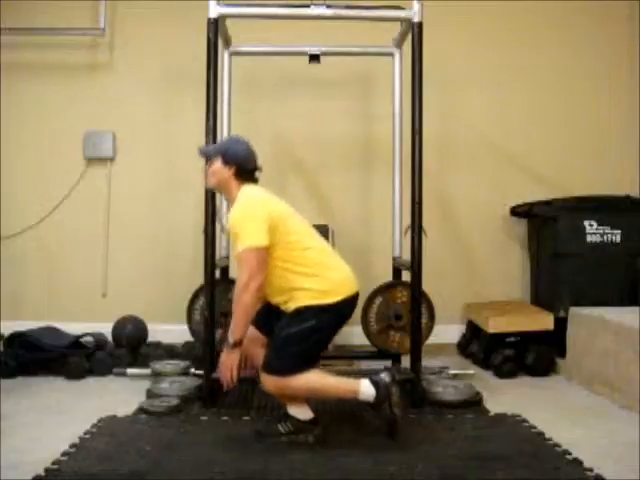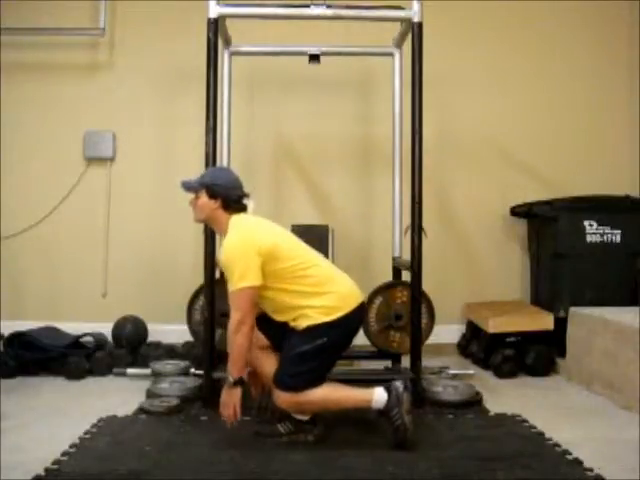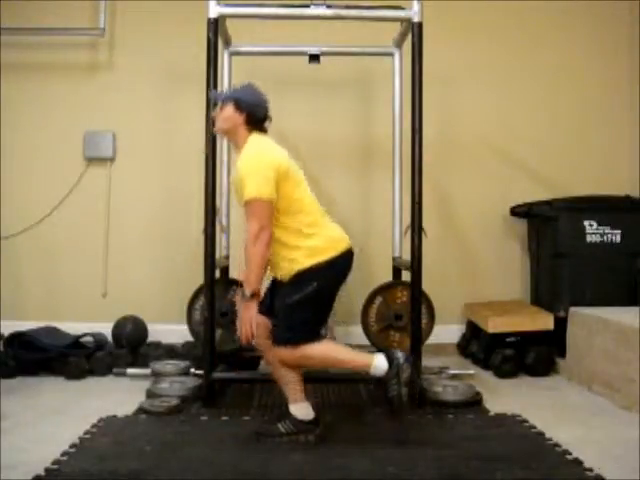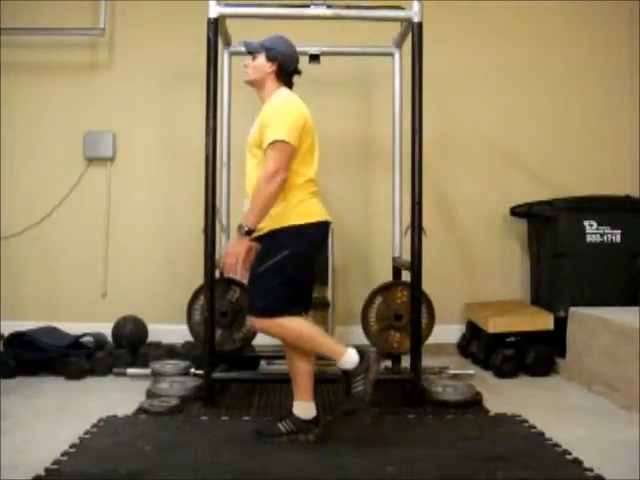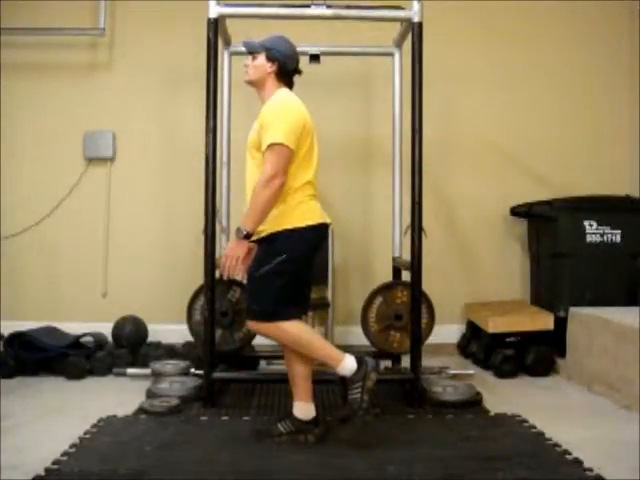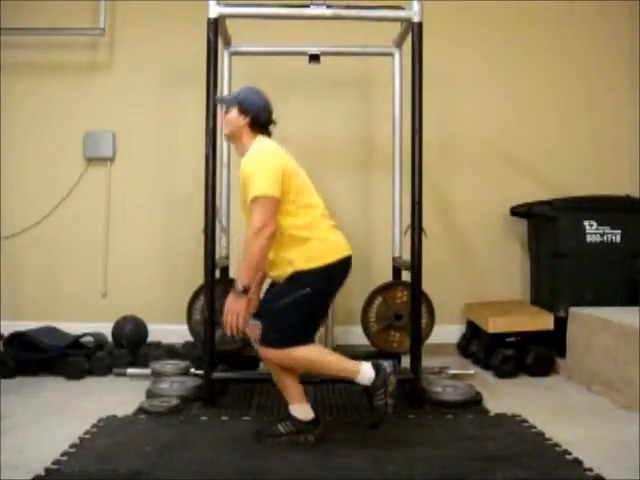
dt=0.5s
person 1, frame 1
left shoulder: (245, 210)
right shoulder: (253, 201)
left elbow: (250, 282)
right elbow: (262, 278)
left wrist: (231, 344)
right wrist: (241, 338)
left hip: (324, 295)
right hip: (316, 290)
left knee: (275, 379)
right knee: (252, 339)
left ankle: (372, 390)
right ankle: (301, 418)
person 1, frame 2
left shoulder: (237, 244)
right shoulder: (245, 229)
left elbow: (240, 320)
right elbow: (250, 312)
left wrist: (233, 383)
right wrist: (248, 369)
left hip: (331, 312)
right hip: (326, 301)
left knee: (288, 395)
right knee: (251, 341)
left ankle: (385, 398)
right ankle: (302, 419)
person 1, frame 3
left shoulder: (254, 159)
right shoulder: (259, 152)
left elbow: (259, 233)
right elbow: (264, 232)
left wrist: (248, 295)
right wrist: (251, 290)
left hip: (319, 258)
right hip: (310, 256)
left knee: (289, 349)
right knee: (262, 330)
left ankle: (384, 365)
right ankle: (301, 417)
person 1, frame 4
left shoulder: (282, 106)
right shoulder: (276, 108)
left elbow: (275, 175)
left wrist: (243, 232)
right wrist: (256, 237)
left hip: (294, 226)
right hip: (292, 226)
left knee: (265, 316)
right knee: (288, 321)
left ankle: (354, 360)
right ankle: (304, 417)
person 1, frame 5
left shoulder: (281, 107)
right shoulder: (278, 108)
left elbow: (273, 179)
left wrist: (242, 234)
right wrist: (254, 239)
left hip: (291, 229)
right hip: (292, 228)
left knee: (263, 319)
right knee: (285, 322)
left ankle: (352, 367)
right ankle: (304, 417)
person 1, frame 6
left shoulder: (259, 157)
right shoulder: (261, 154)
left elbow: (262, 230)
right elbow: (265, 232)
left wrist: (240, 290)
right wrist: (251, 289)
left hip: (318, 262)
right hip: (308, 260)
left knee: (275, 348)
right knee: (263, 334)
left ankle: (369, 375)
right ankle: (302, 418)
